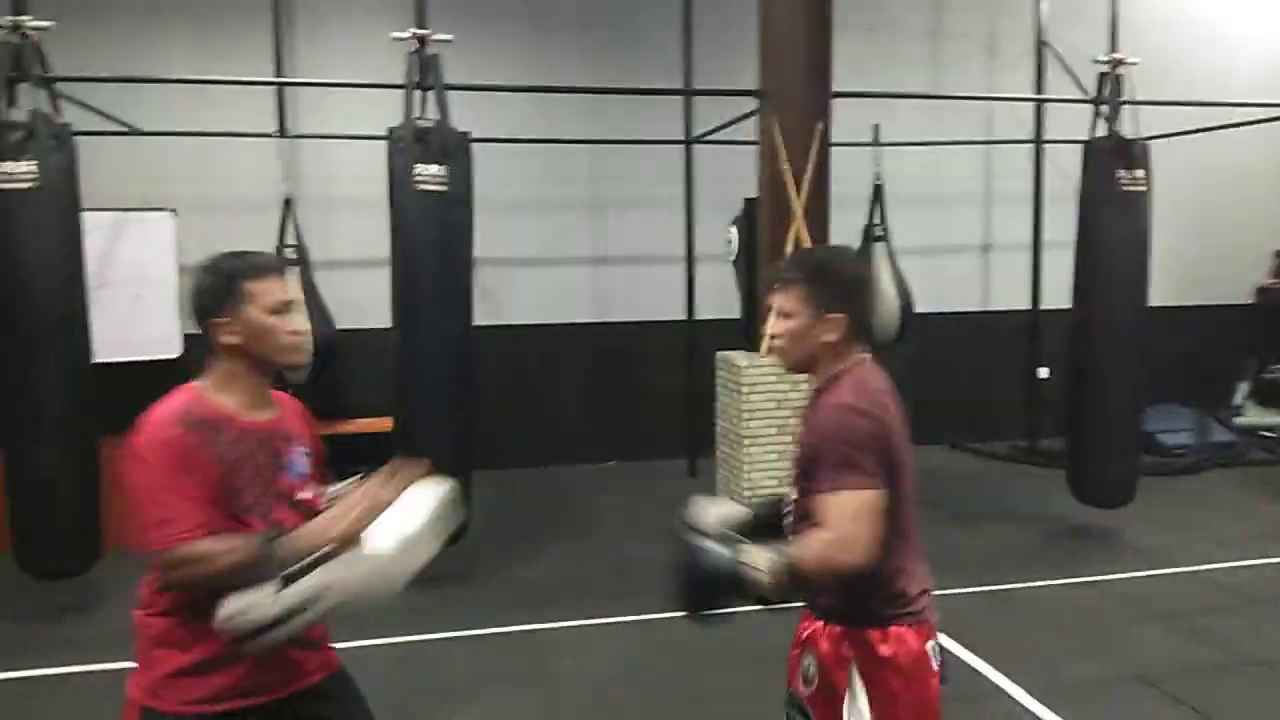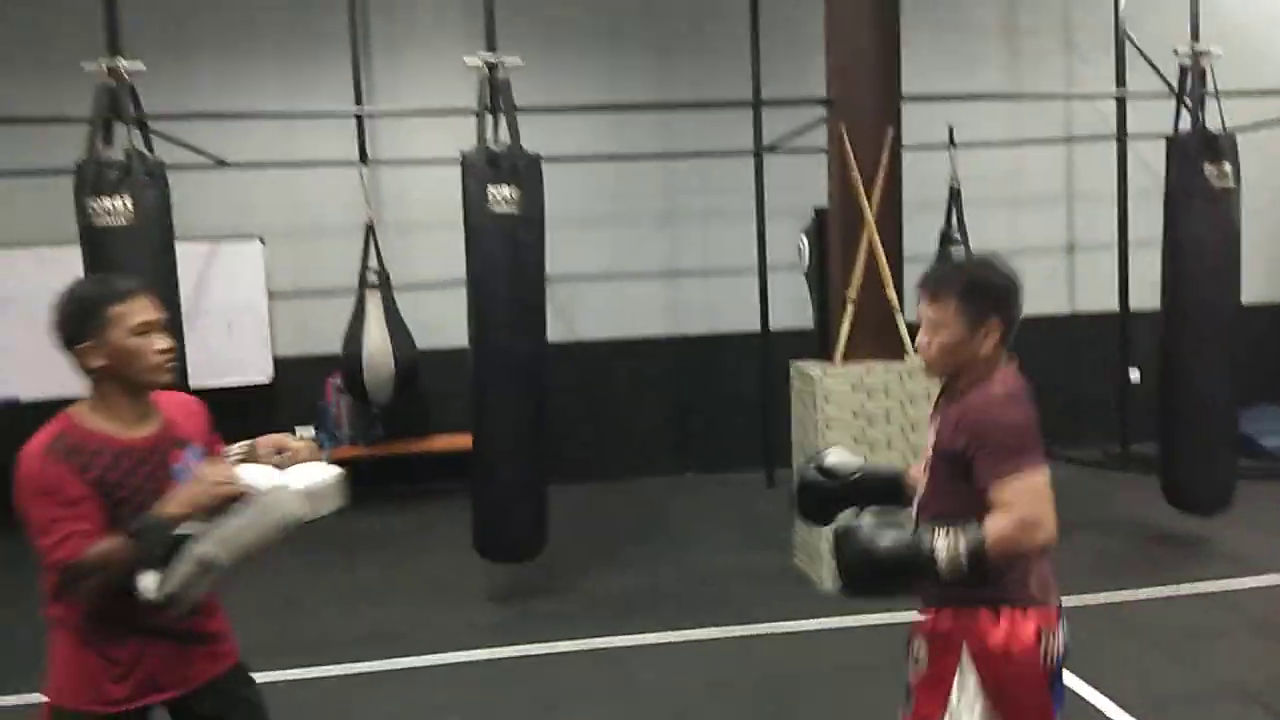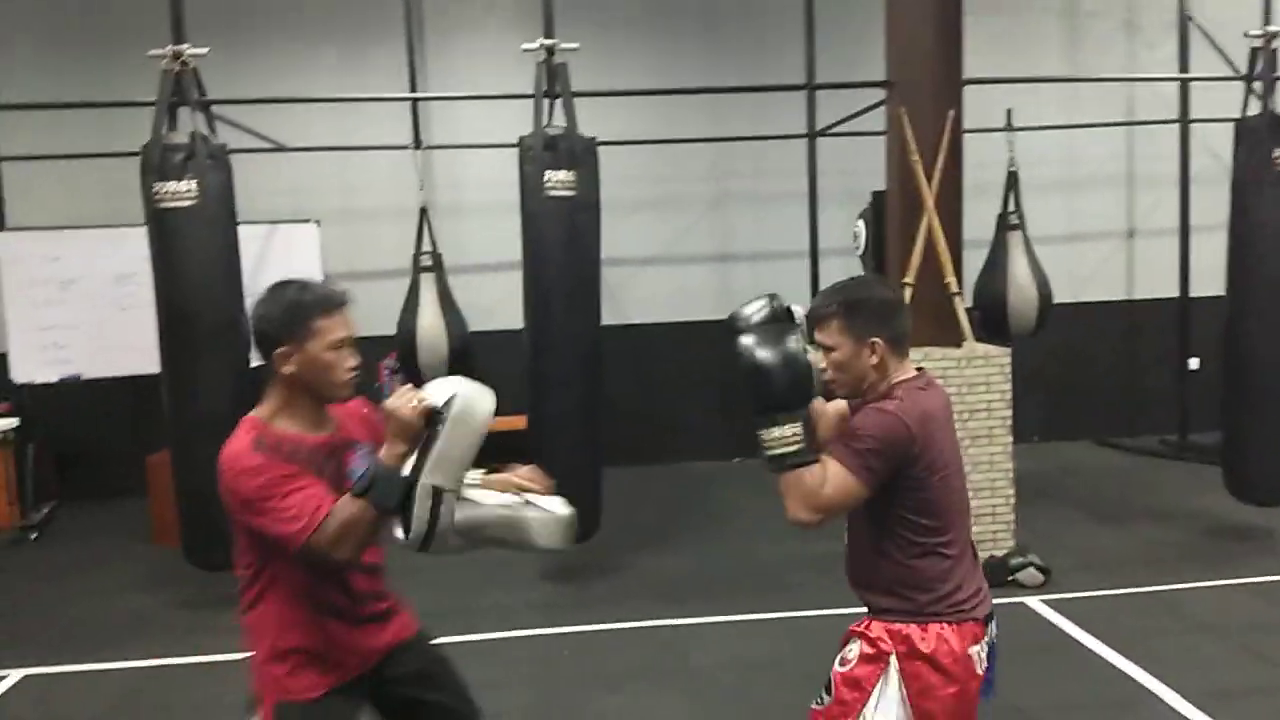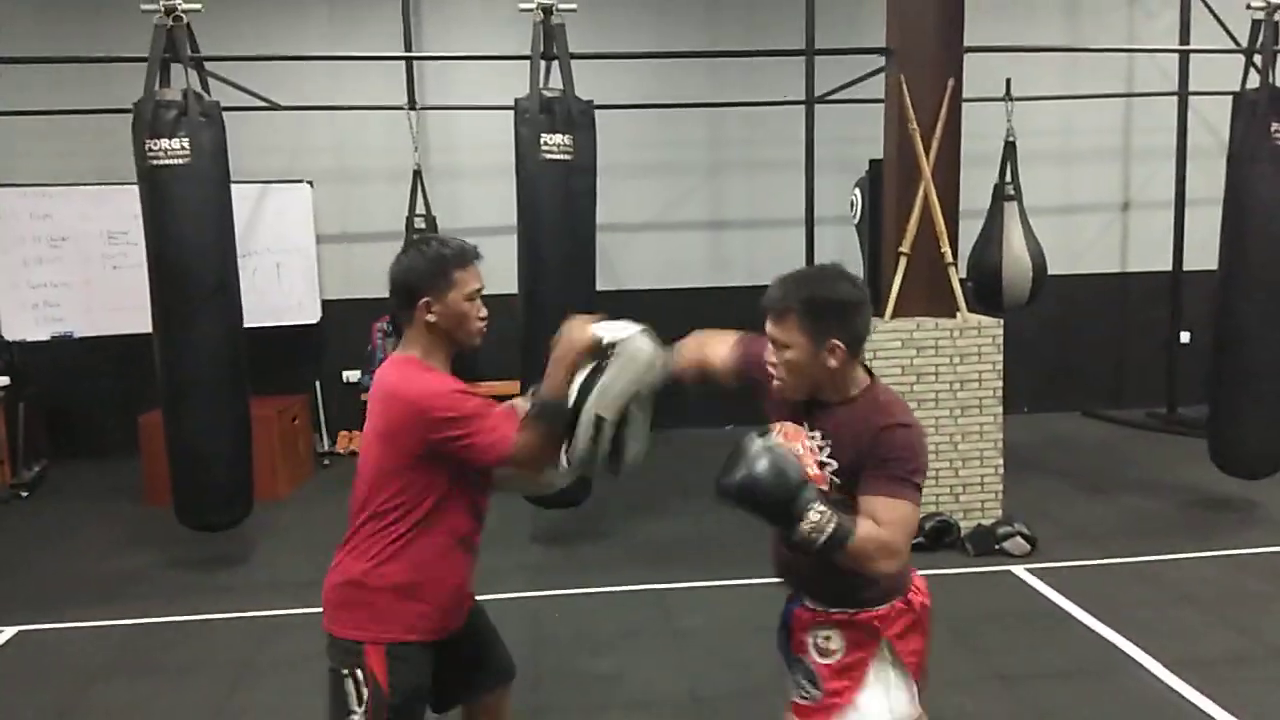
dt=0.7s
person 1, frame 1
left shoulder: (291, 415)
right shoulder: (169, 432)
right elbow: (178, 566)
left wrist: (368, 495)
right wrist: (295, 542)
right hip: (197, 677)
person 1, frame 2
left shoulder: (187, 412)
right shoulder: (50, 459)
left elbow: (216, 473)
right elbow: (85, 576)
left wrist: (255, 454)
right wrist: (169, 514)
left hip: (199, 648)
right hip: (103, 670)
person 1, frame 3
left shoulder: (354, 416)
right shoulder: (250, 458)
left elbow: (408, 489)
right elbow: (339, 543)
left wrist: (493, 484)
right wrist: (394, 450)
left hip: (380, 630)
right hip: (301, 660)
person 1, frame 4
left shoulder: (427, 379)
right shoulder: (419, 394)
right elbow: (529, 455)
right wrist: (562, 368)
left hip: (446, 597)
right hip: (377, 611)
person 2, frame 1
left shoulder: (845, 412)
right shoulder: (847, 389)
left elbow: (848, 547)
left wrist: (747, 565)
right wrist: (752, 517)
left hip: (873, 638)
right hip: (855, 624)
person 2, frame 2
left shoulder: (995, 407)
right shoulder: (967, 393)
left elbow: (1033, 527)
right elbow: (938, 482)
left wrist: (922, 551)
right wrist: (866, 482)
left hip: (989, 626)
right hip: (977, 616)
person 2, frame 3
left shoulder: (892, 422)
right shoulder: (920, 395)
left elbow: (807, 507)
right elbow: (830, 430)
left wrist: (779, 415)
left hip: (922, 636)
right hip: (958, 615)
person 2, frame 4
left shoulder: (891, 429)
right shoulder: (784, 373)
left elbow: (886, 555)
right elbow: (708, 348)
left wrist: (800, 506)
left hip: (866, 617)
